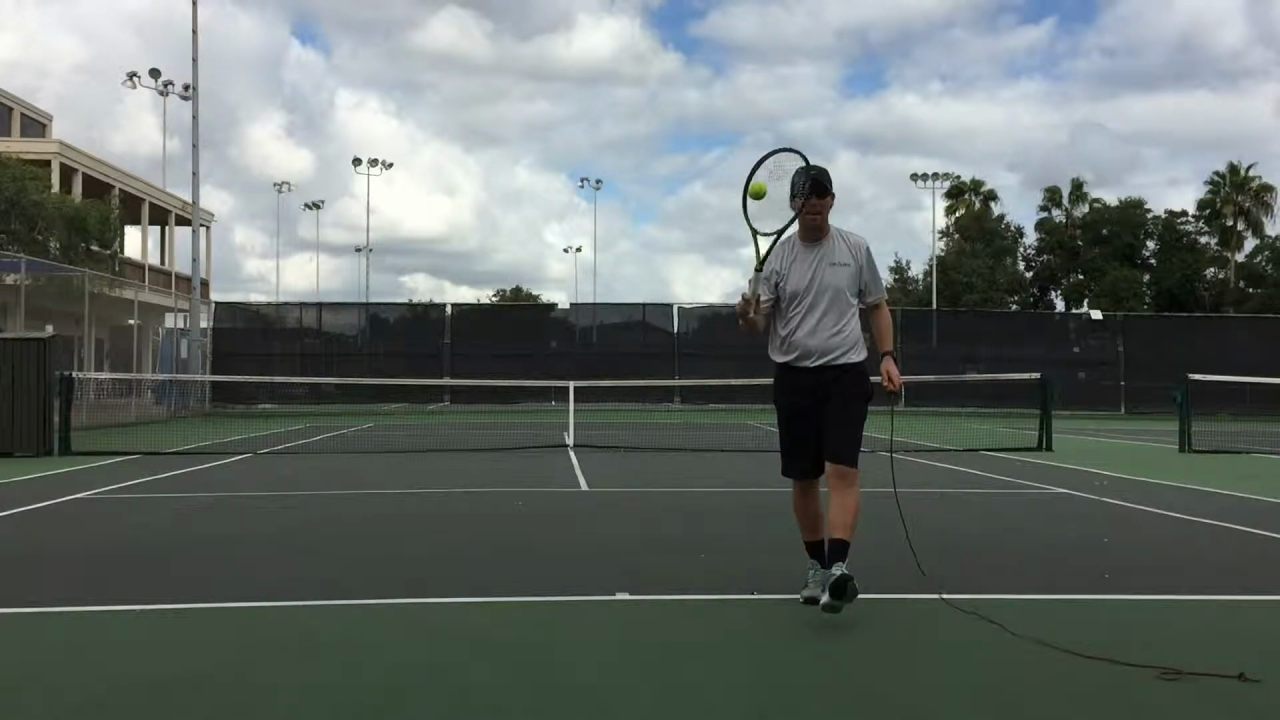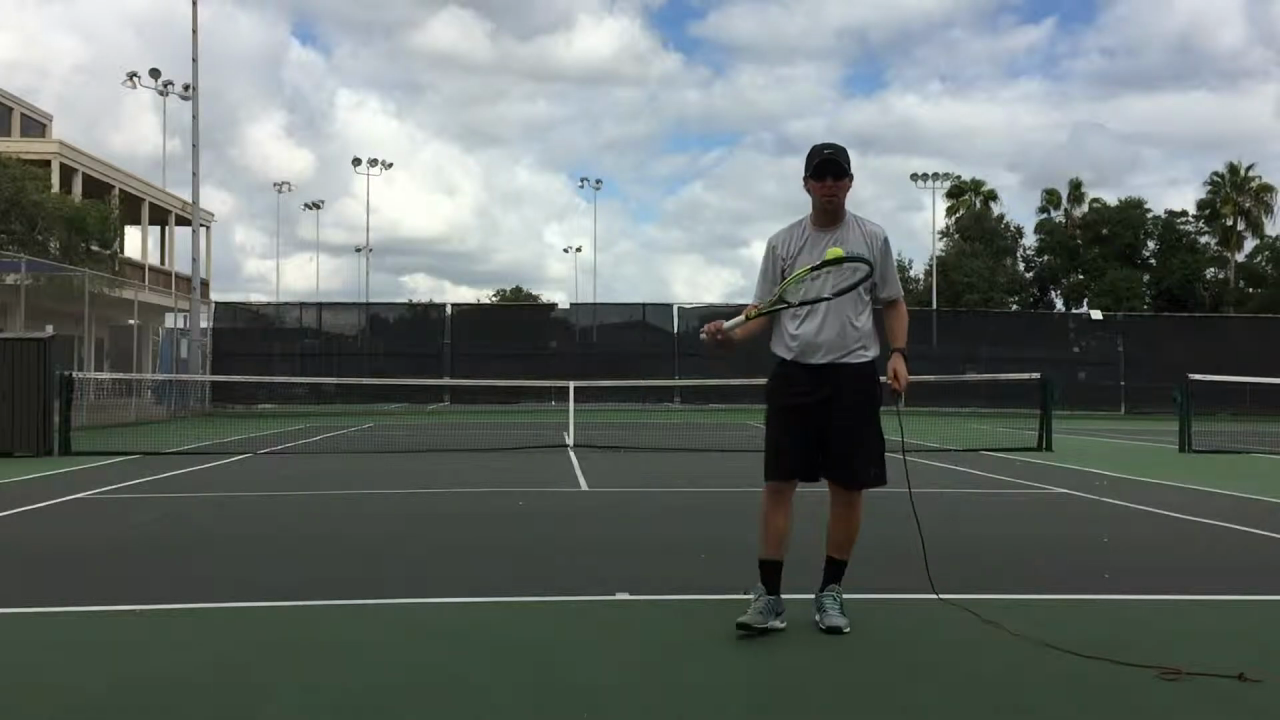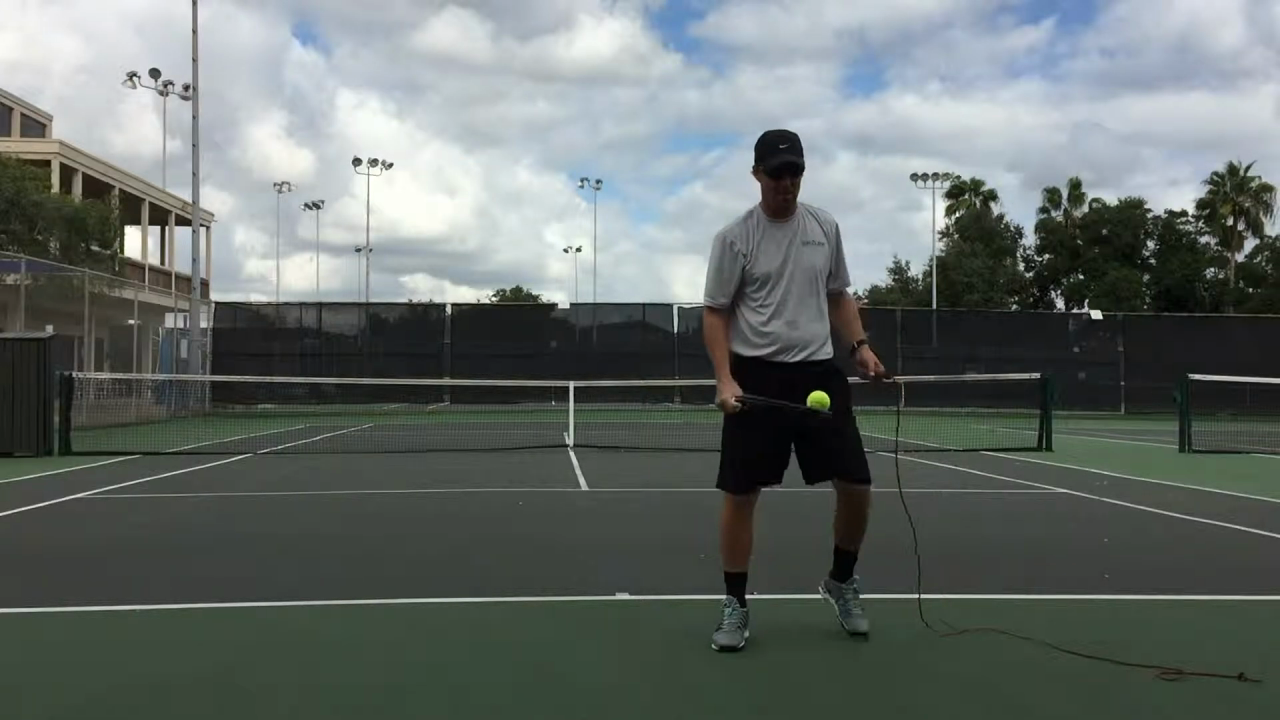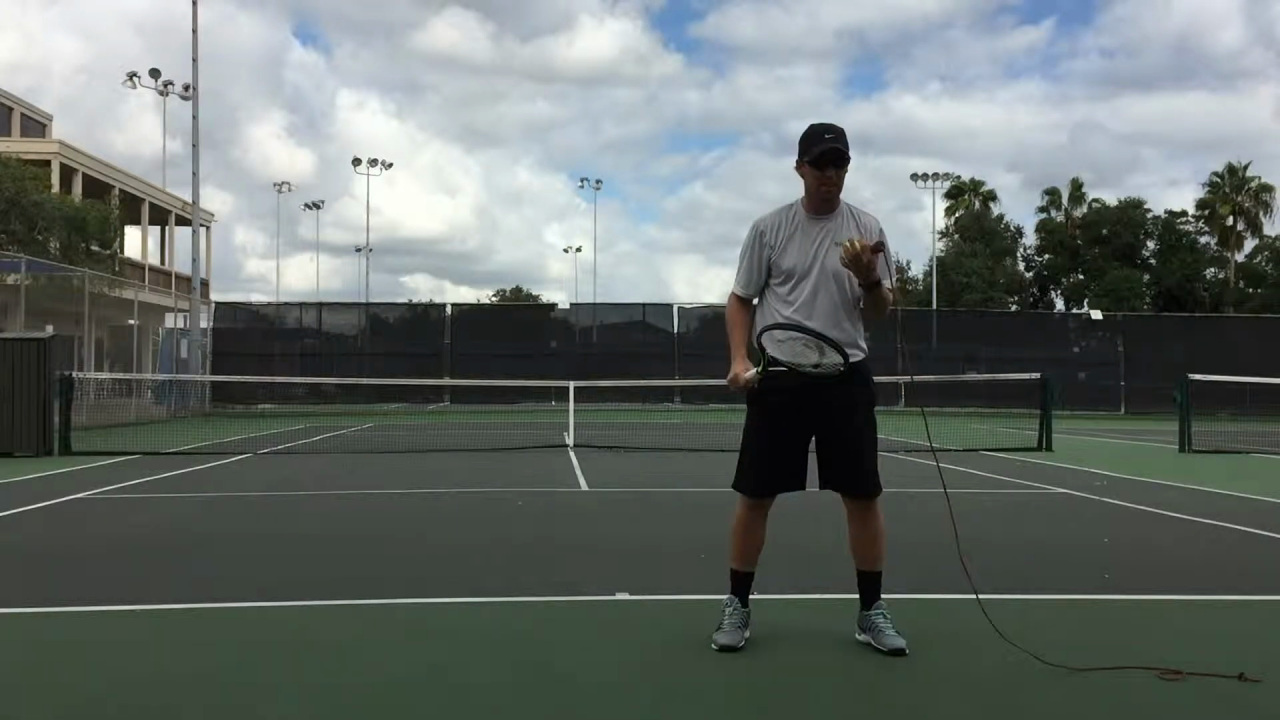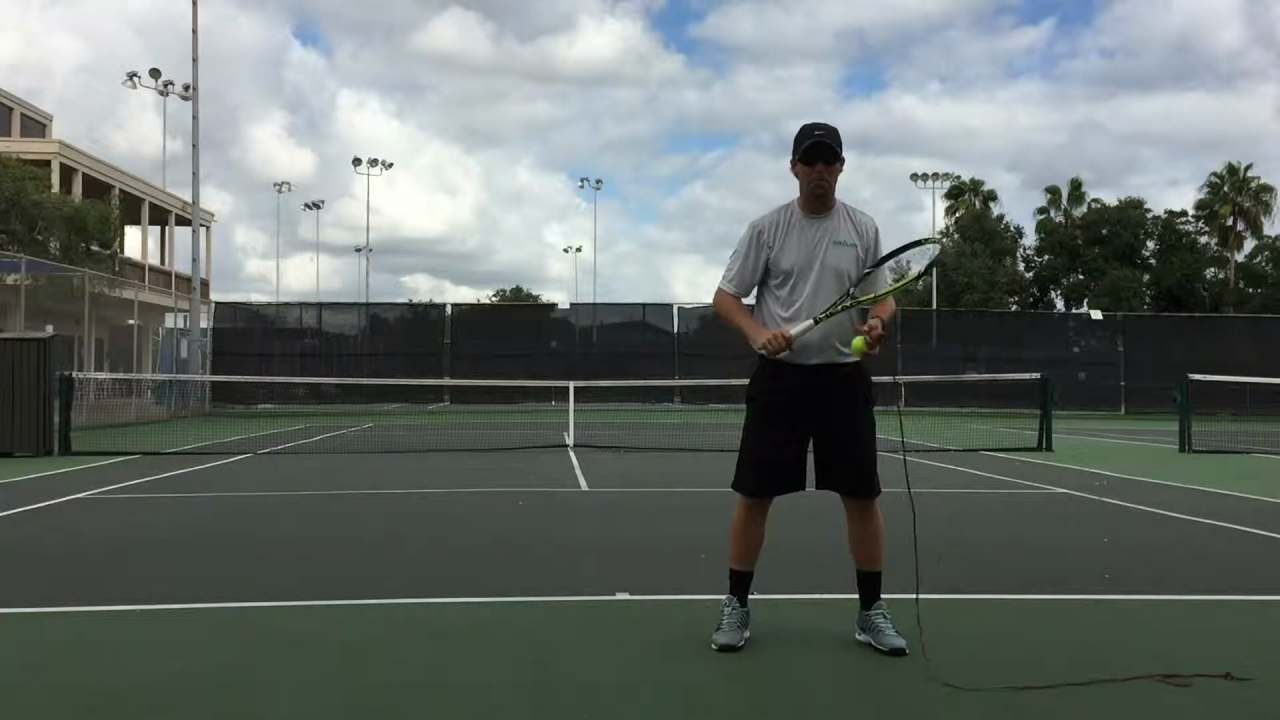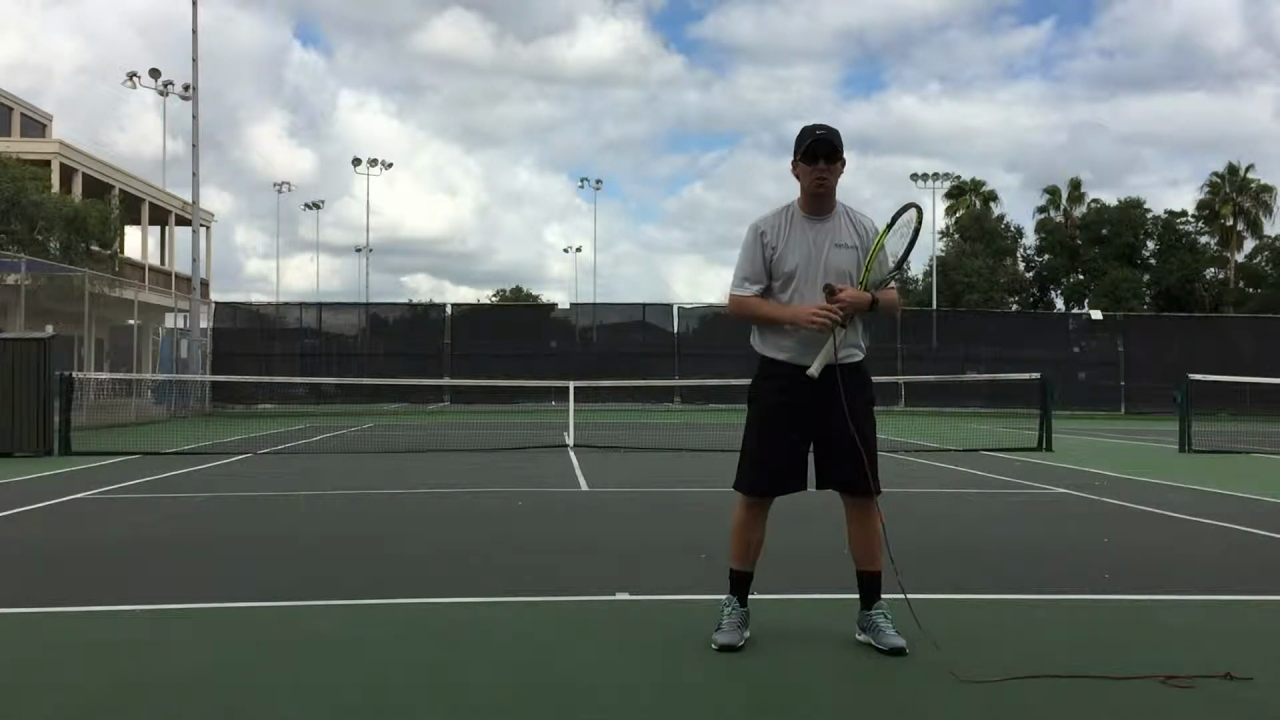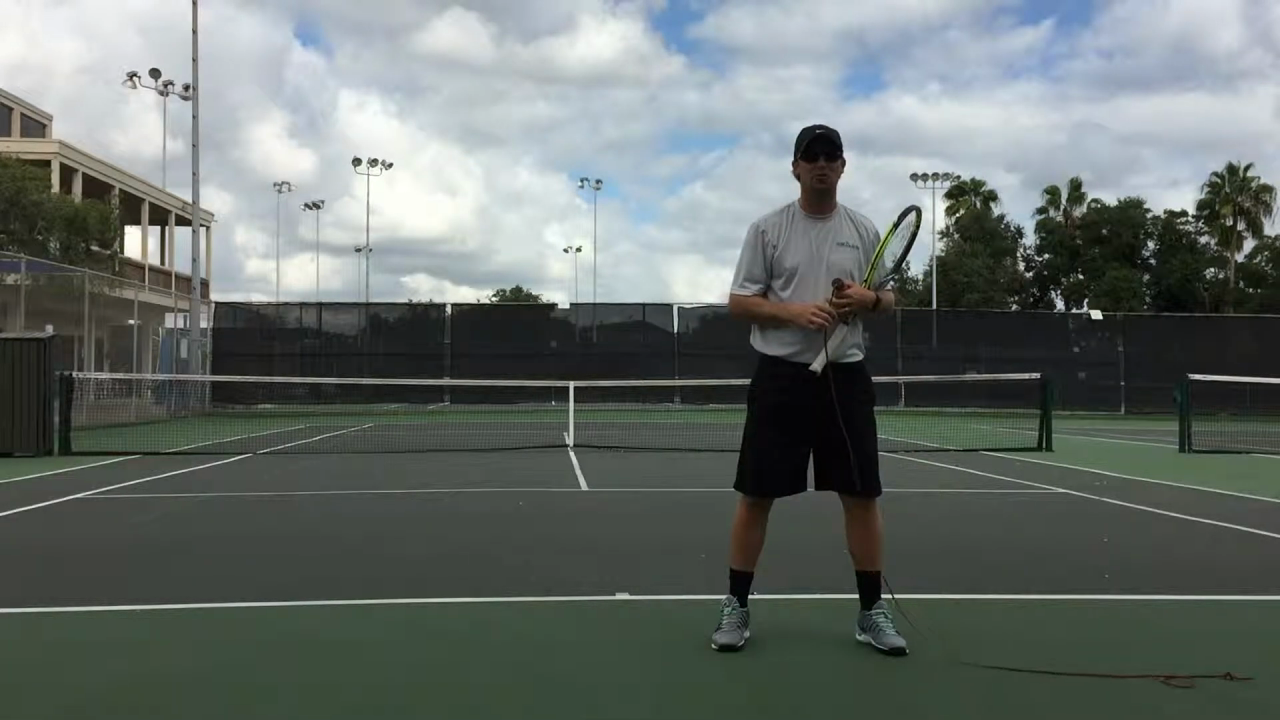
dt=0.7s
person 1, frame 1
left shoulder: (856, 249)
right shoulder: (775, 257)
left elbow: (877, 306)
right elbow: (761, 322)
left wrist: (887, 356)
right wrist: (748, 314)
left hip: (846, 374)
right hip: (794, 377)
left knee: (842, 471)
right knee: (804, 477)
left ankle: (838, 570)
right ankle: (816, 565)
person 1, frame 2
left shoulder: (873, 238)
right shoulder: (782, 242)
left elbow: (893, 303)
right elbow: (763, 310)
left wrist: (897, 353)
right wrist: (732, 333)
left hip: (853, 377)
right hip: (792, 375)
left knee: (847, 488)
right knee: (778, 485)
left ankle: (830, 591)
right ankle: (768, 595)
person 1, frame 3
left shoulder: (826, 227)
right shoulder: (735, 237)
right elbow: (716, 312)
left wrist: (860, 345)
right wrist: (725, 377)
left hip: (819, 373)
right hip: (757, 377)
left knee: (854, 485)
right knee: (739, 492)
left ankle: (841, 581)
right ankle: (735, 605)
person 1, frame 4
left shoulder: (866, 228)
right shoulder: (768, 228)
left elbow: (880, 311)
right elbow: (740, 299)
left wrist: (870, 278)
right wrist: (739, 358)
left hip: (846, 377)
right hip: (778, 377)
left knee: (863, 496)
right knee: (755, 495)
left ankle: (871, 610)
right ankle: (737, 605)
person 1, frame 5
left shoulder: (863, 228)
right shoulder: (766, 228)
left elbow: (883, 296)
right elbow: (725, 296)
left wrist: (877, 321)
right wrist: (757, 331)
left hip: (844, 376)
right hip: (780, 377)
left knee: (862, 495)
right knee: (754, 493)
left ankle: (871, 611)
right ankle: (736, 605)
person 1, frame 6
left shoulder: (863, 229)
right shoulder: (767, 228)
left elbow: (891, 297)
right elbow: (738, 302)
left wrist: (864, 300)
right wrist: (794, 314)
left hip: (846, 376)
right hip: (780, 376)
left knee: (863, 494)
right knee: (755, 493)
left ankle: (872, 610)
right ankle: (736, 605)
person 1, frame 7
left shoulder: (863, 230)
right shoulder: (767, 228)
left elbow: (888, 299)
right elbow: (738, 301)
left wrist: (869, 298)
right wrist: (794, 311)
left hip: (846, 375)
right hip: (781, 375)
left knee: (862, 494)
right knee: (756, 493)
left ankle: (872, 610)
right ankle: (736, 605)
